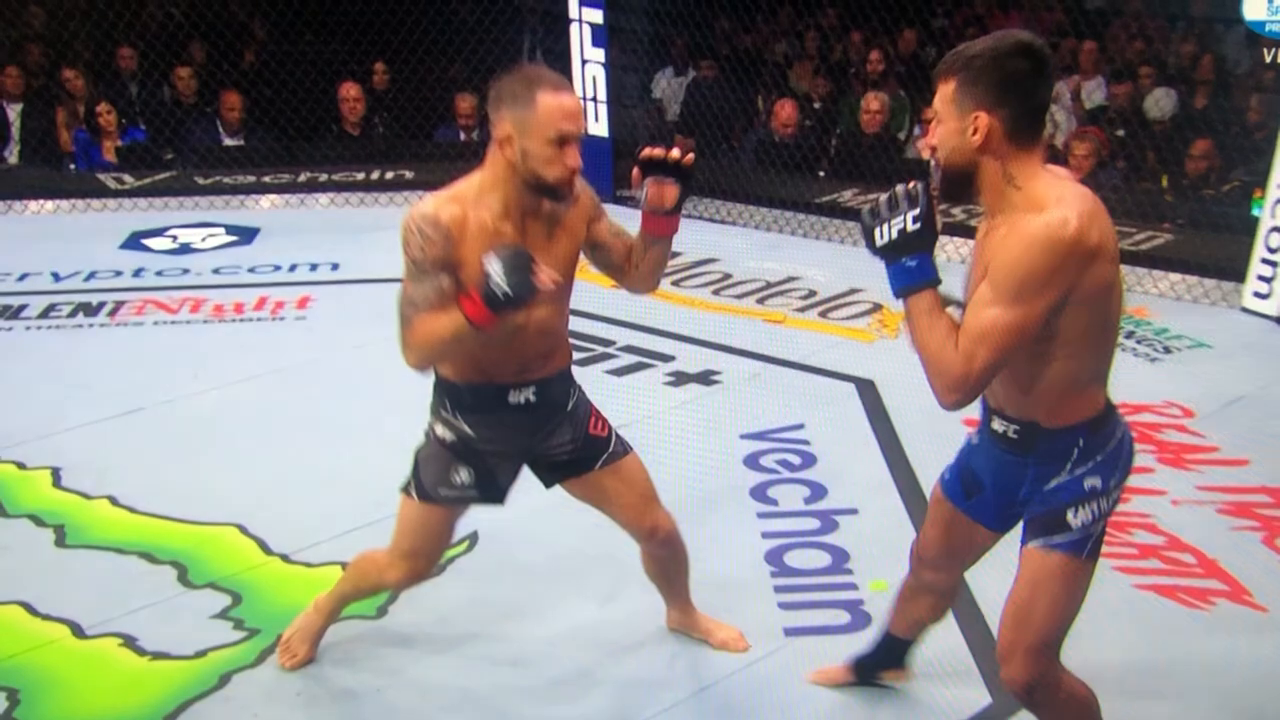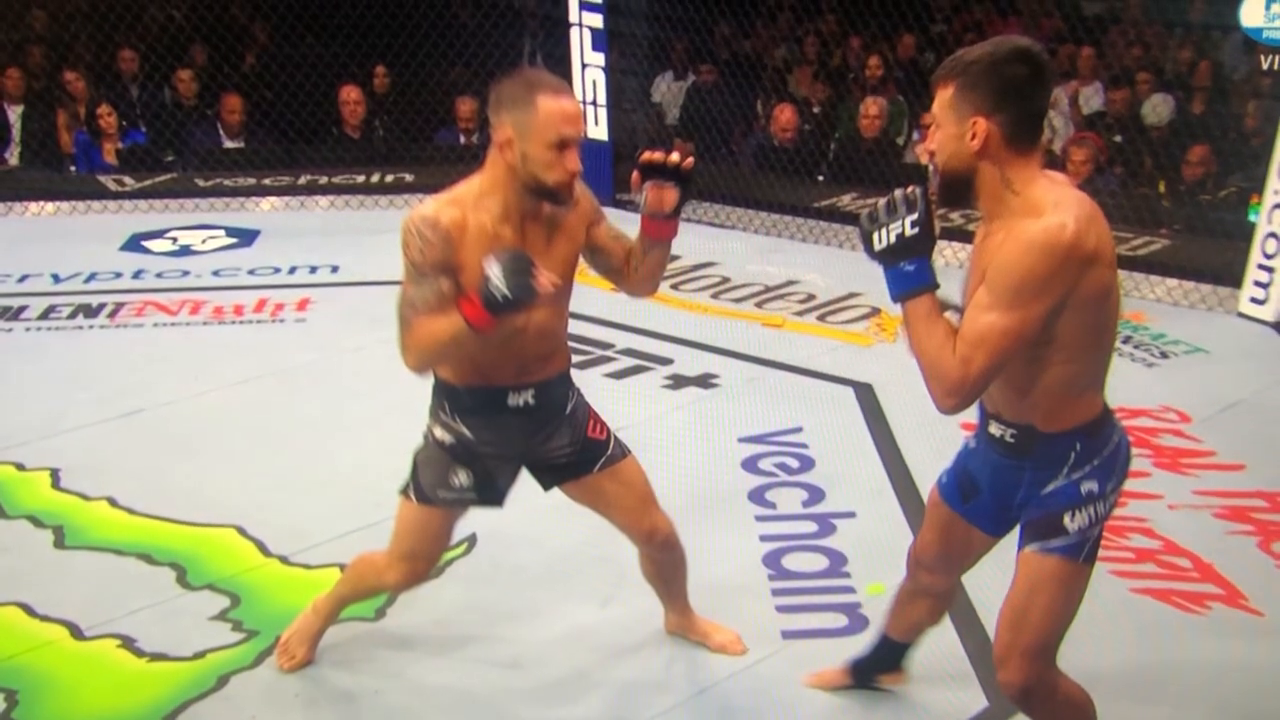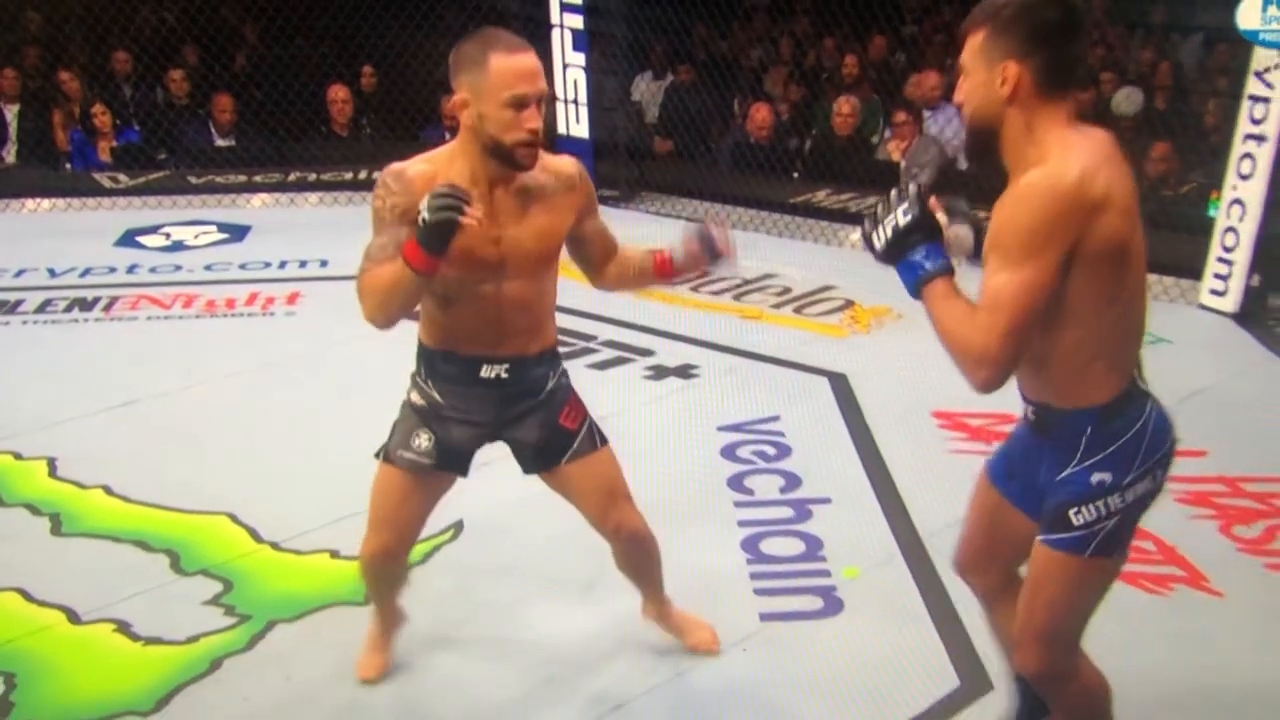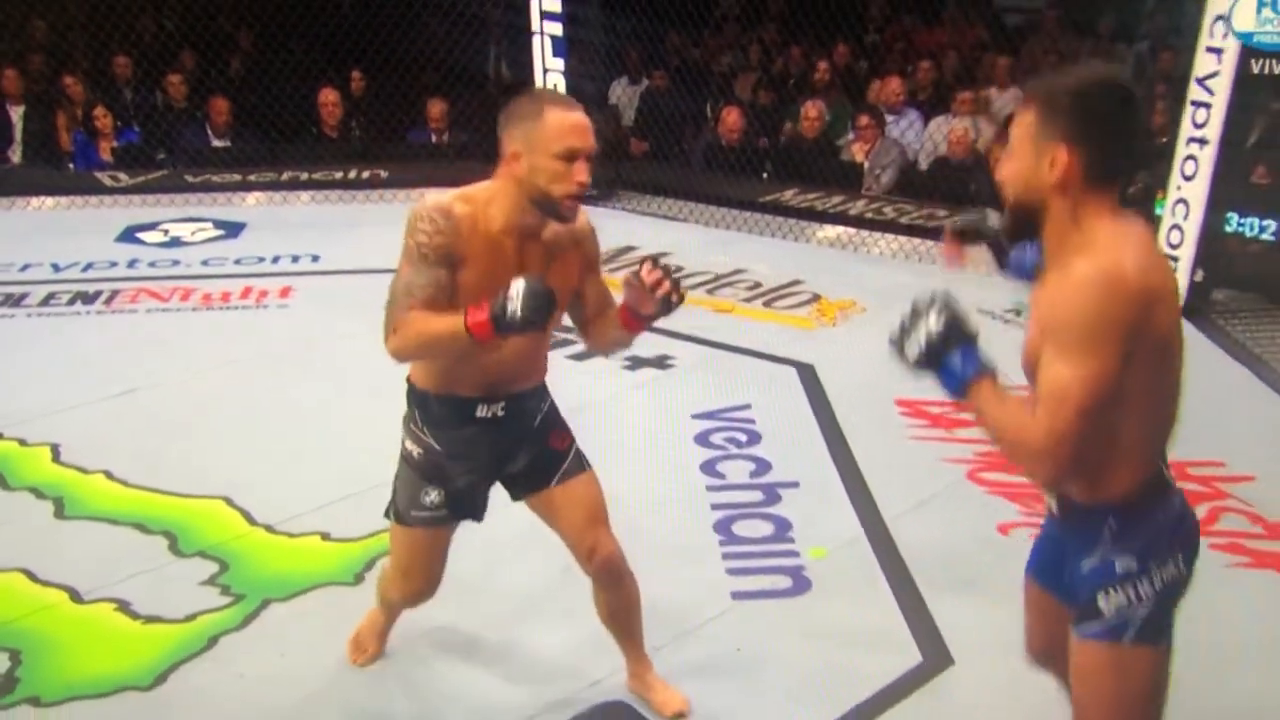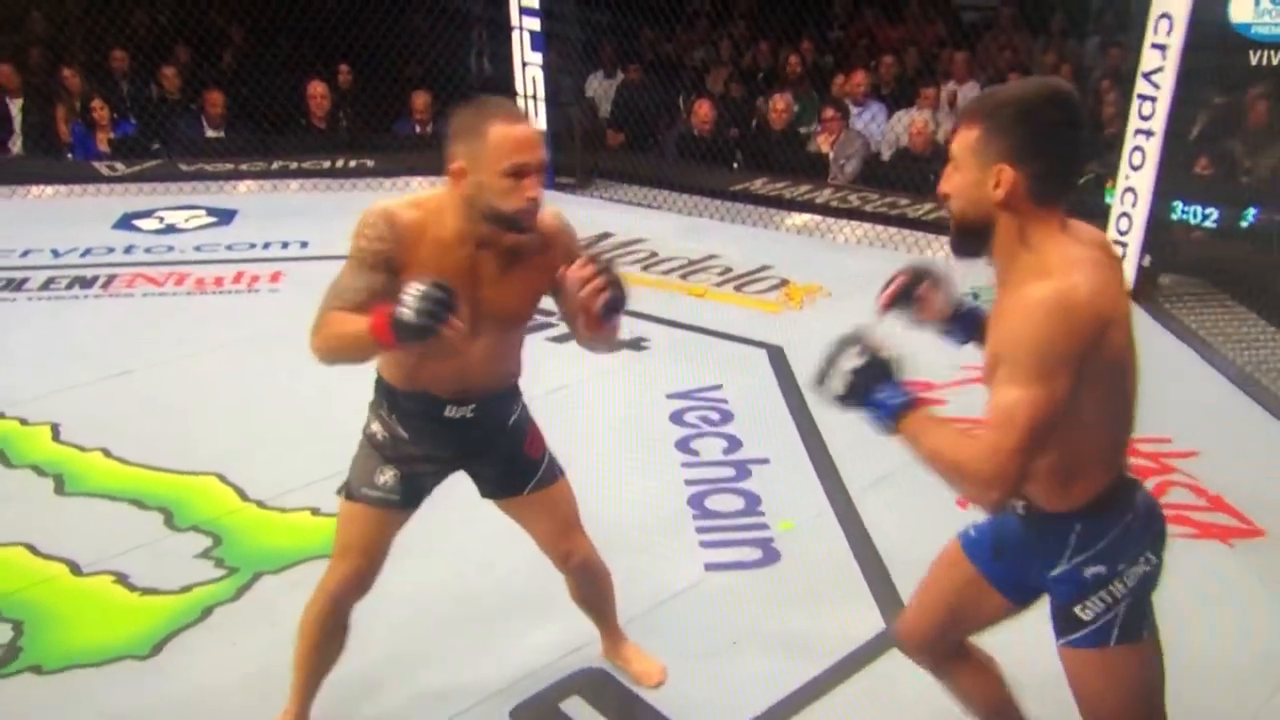
dt=0.7s
person 1, frame 1
left shoulder: (1052, 226)
right shoulder: (1018, 199)
left elbow: (954, 379)
left wrist: (909, 265)
left hip: (1071, 459)
right hip: (1002, 436)
right knee: (932, 560)
right ankle: (886, 657)
person 1, frame 2
left shoulder: (1049, 230)
right shoulder: (1013, 205)
left elbow: (953, 385)
left wrist: (907, 269)
left hip: (1067, 463)
right hip: (1000, 440)
right knee: (929, 563)
right ankle: (881, 661)
person 1, frame 3
left shoulder: (1050, 184)
right shoulder: (1085, 148)
left elbow: (985, 361)
left wrist: (921, 260)
right wrist: (980, 245)
left hip: (1100, 445)
right hip: (1053, 424)
left knee: (1043, 654)
right knee: (980, 563)
person 1, frame 4
left shoulder: (1101, 272)
right shoulder: (1108, 237)
left elbow: (1046, 455)
left wrist: (960, 367)
left hip: (1126, 540)
right hip: (1081, 517)
right knee: (1052, 650)
person 1, frame 5
left shoulder: (1056, 292)
right shoulder: (1068, 245)
left elbow: (992, 478)
left wrist: (888, 400)
right wrist: (960, 320)
left hip: (1092, 540)
right hip: (1030, 518)
right knee: (923, 635)
person 2, frame 1
left shoulder: (575, 200)
right shoulder: (439, 222)
left elbow: (639, 277)
right elbow: (417, 350)
left wrist: (661, 212)
right wrist: (485, 302)
left hip: (557, 400)
right hip: (470, 414)
left knee: (657, 528)
right knee: (406, 565)
left ankle: (682, 611)
right ankle: (324, 608)
person 2, frame 2
left shoulder: (574, 204)
right shoulder: (438, 225)
left elbow: (638, 282)
right elbow: (416, 353)
left wrist: (660, 216)
right wrist: (485, 306)
left hip: (555, 403)
right hip: (470, 416)
left knee: (656, 532)
right knee: (405, 567)
left ankle: (681, 615)
right ankle: (320, 611)
person 2, frame 3
left shoulder: (565, 180)
right shoulder: (409, 184)
left elbow: (607, 269)
right elbow: (377, 310)
left wrist: (680, 260)
right wrist: (424, 246)
left hip: (537, 381)
right hip: (446, 384)
left knee: (625, 527)
right knee: (383, 546)
left ankle: (660, 606)
right ankle: (384, 623)
person 2, frame 4
left shoulder: (576, 235)
right shoulder: (445, 220)
left elbow: (601, 337)
right elbow: (401, 338)
left wrist: (637, 311)
right wrist: (491, 320)
left hip: (529, 414)
right hip: (444, 424)
left knee: (604, 558)
right knee: (410, 586)
right ankle: (382, 613)
person 2, frame 5
left shoulder: (550, 236)
right shoulder: (396, 228)
left elbow: (594, 341)
right elbow: (326, 339)
left wrist: (601, 309)
right wrist: (393, 323)
left hip: (499, 415)
right hip: (407, 419)
left knee: (575, 554)
right knee: (345, 581)
left ankle: (615, 642)
